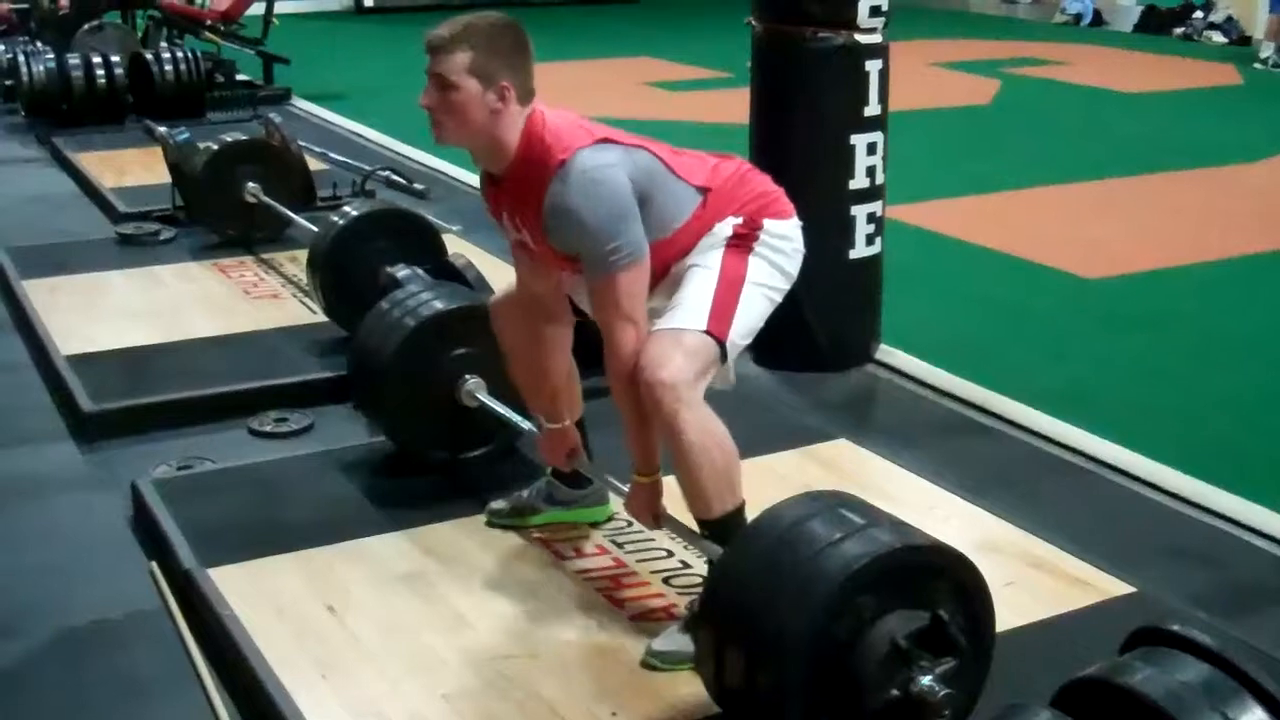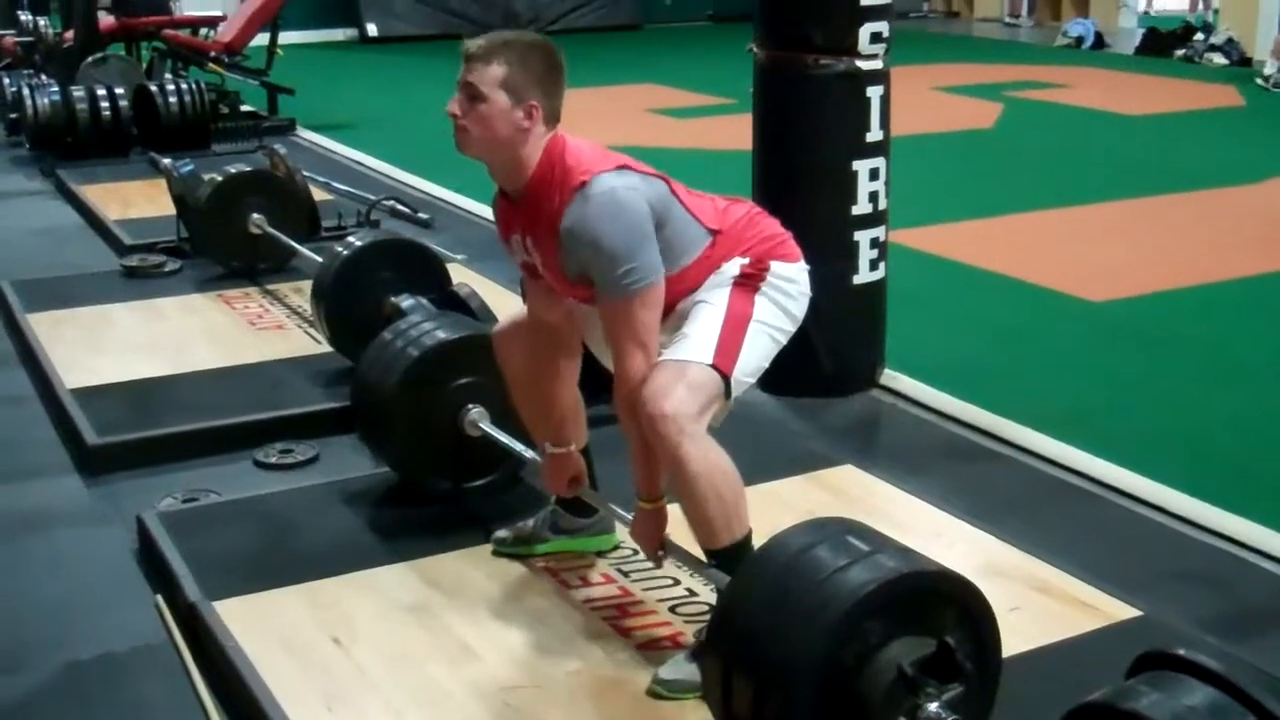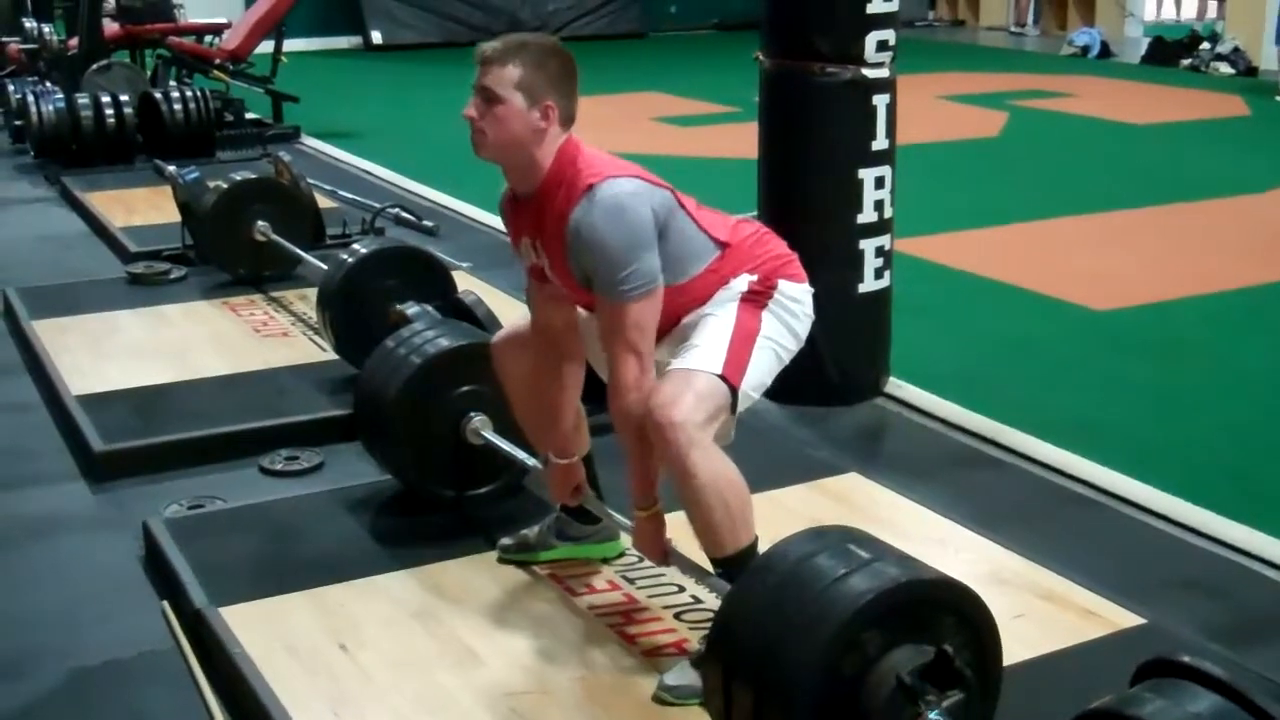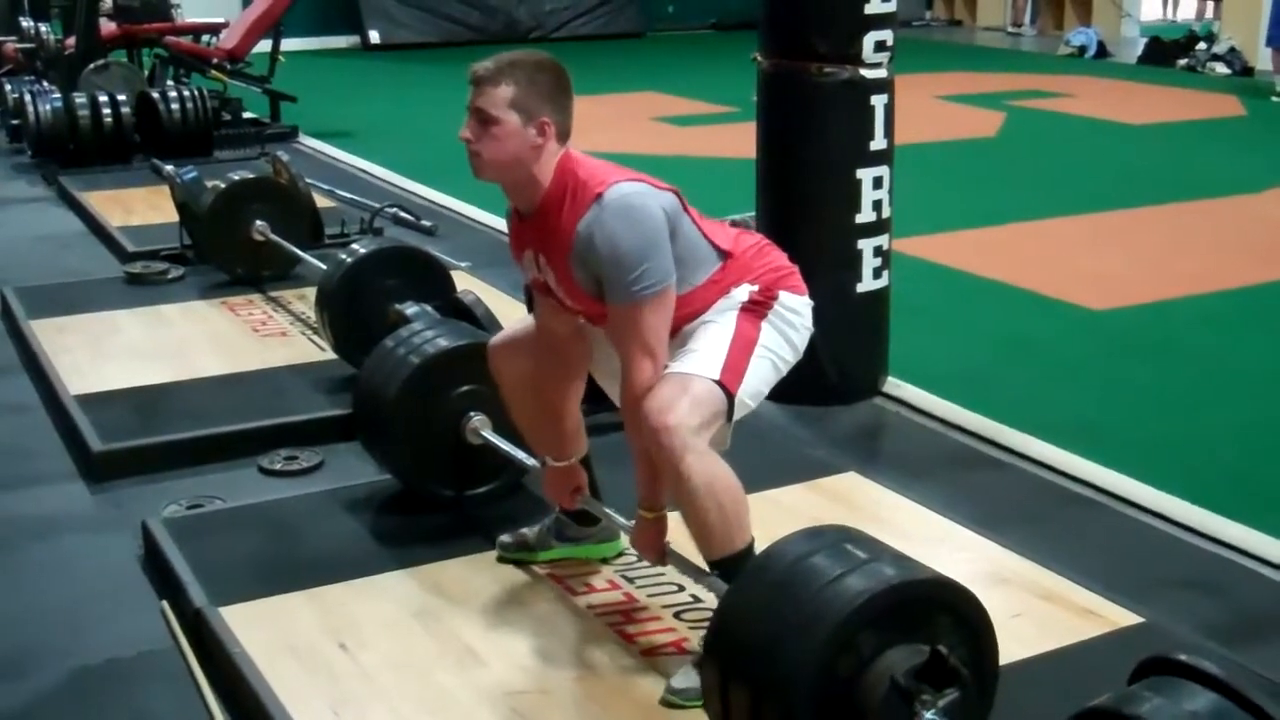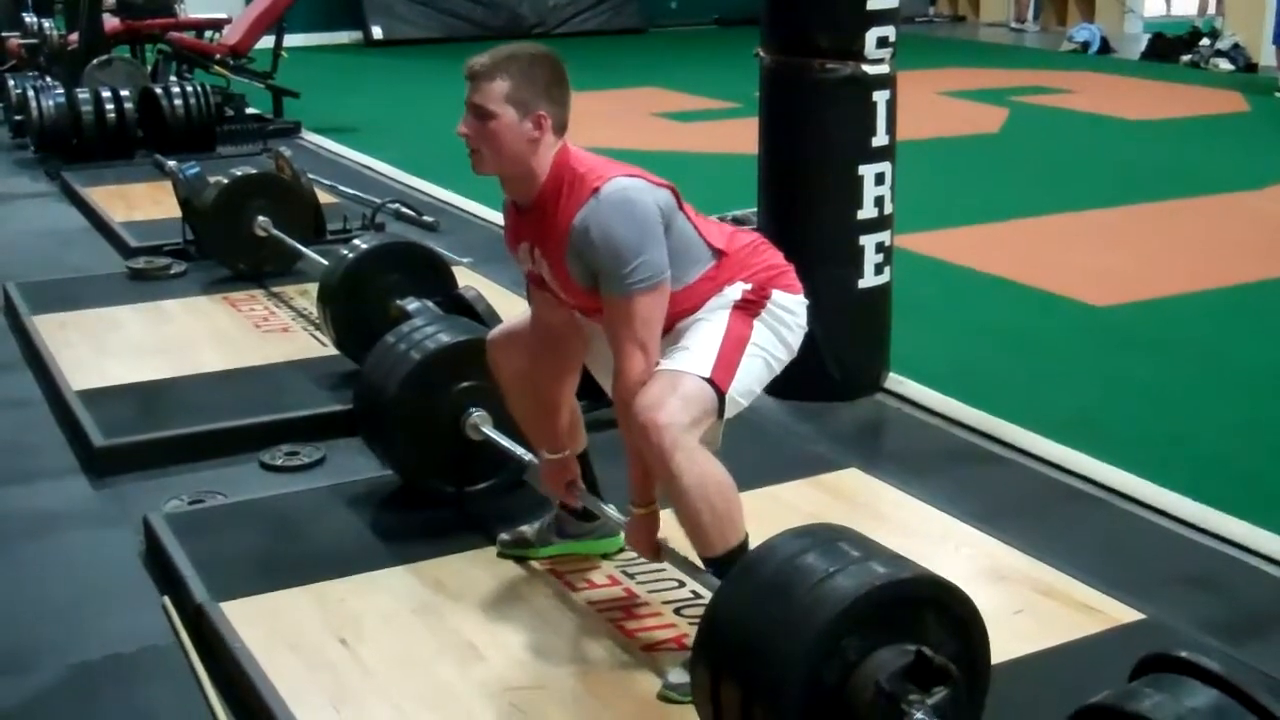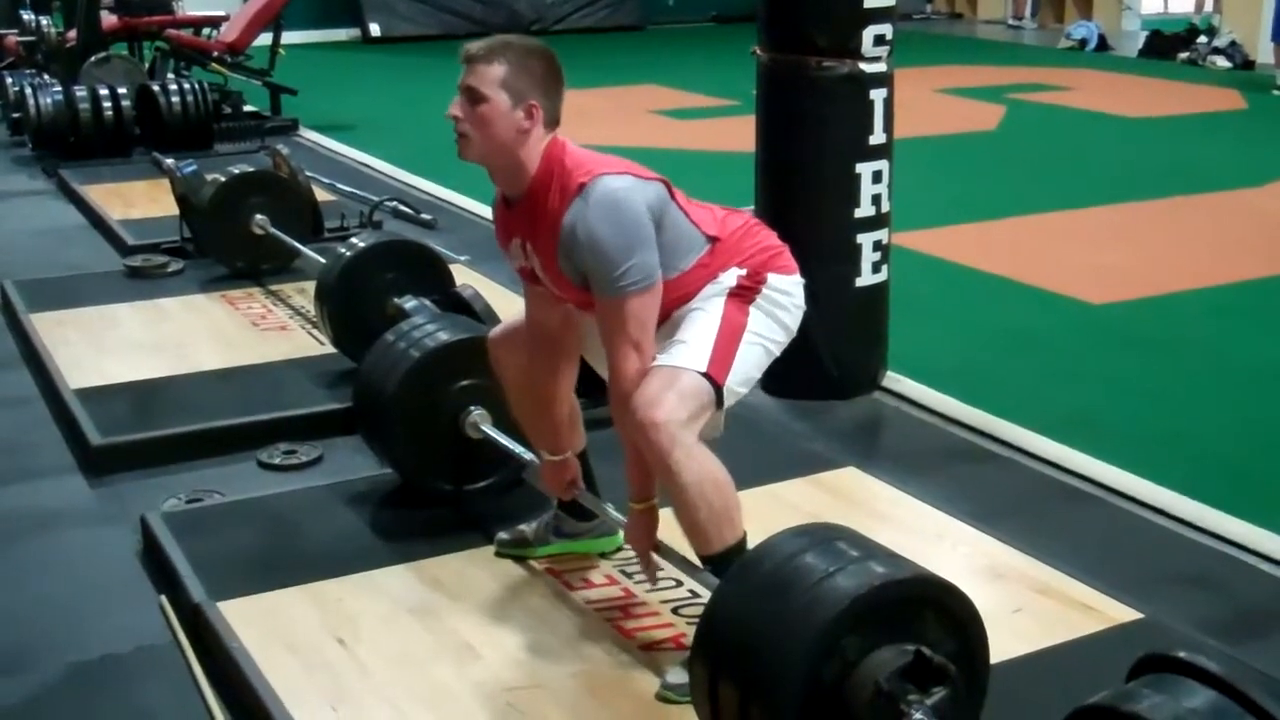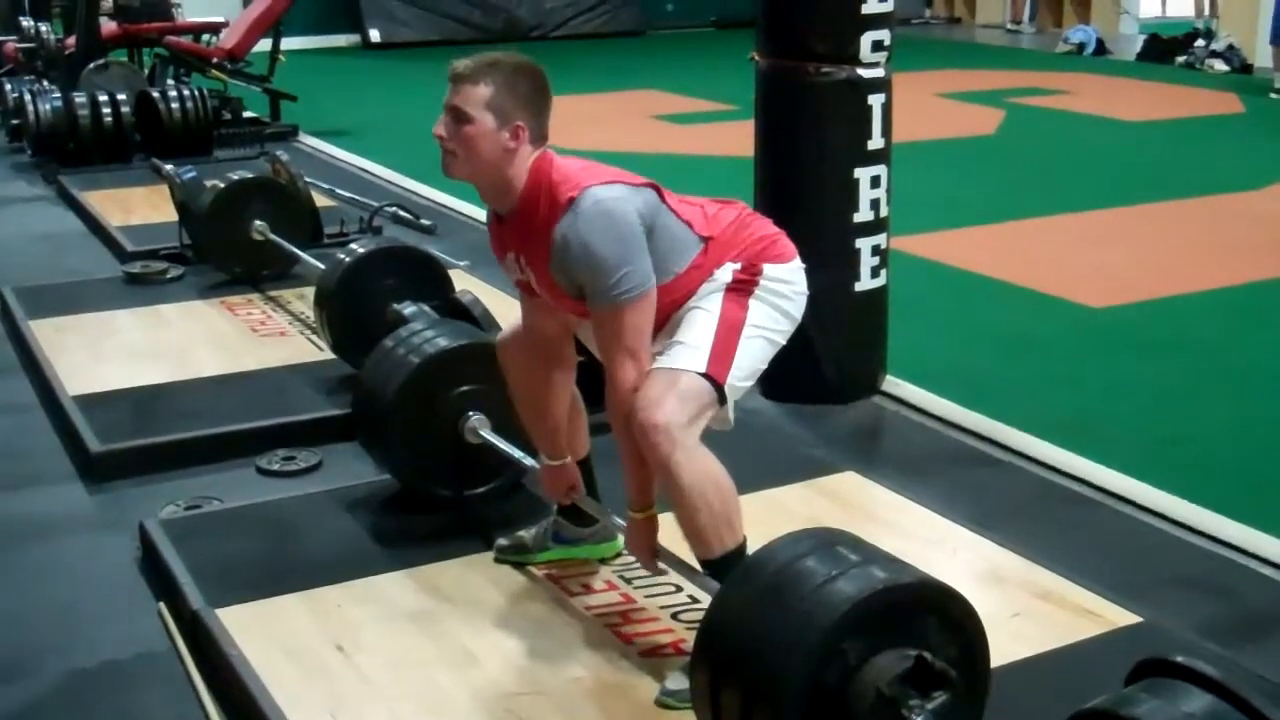
dt=0.7s
person 1, frame 1
left shoulder: (581, 179)
right shoulder: (502, 170)
left elbow: (625, 339)
right elbow: (542, 299)
left wrist: (645, 476)
right wrist: (555, 424)
left hip: (746, 229)
right hip: (664, 238)
left knee: (664, 376)
right knee: (512, 313)
right ankle: (574, 485)
person 1, frame 2
left shoulder: (598, 203)
right shoulder: (515, 197)
left elbow: (634, 365)
right elbow: (554, 326)
left wrist: (649, 502)
right wrist: (560, 448)
left hip: (753, 271)
right hip: (668, 279)
left knee: (667, 408)
right knee: (515, 340)
right ankle: (578, 513)
person 1, frame 3
left shoulder: (604, 207)
right shoulder: (523, 200)
left elbow: (630, 372)
right elbow: (556, 331)
left wrist: (646, 510)
right wrist: (562, 456)
left hip: (756, 290)
right hip: (673, 300)
left knee: (675, 418)
right knee: (515, 350)
right ankle: (582, 522)
person 1, frame 4
left shoulder: (615, 212)
right shoulder: (527, 213)
left elbow: (642, 372)
right elbow: (559, 338)
left wrist: (651, 512)
right wrist: (561, 460)
left hip: (754, 301)
right hip: (665, 308)
left knee: (670, 422)
right knee: (512, 353)
right ankle: (583, 524)
person 1, frame 5
left shoulder: (611, 206)
right shoulder: (523, 205)
left elbow: (634, 367)
right elbow: (554, 331)
left wrist: (643, 506)
right wrist: (555, 454)
left hip: (750, 298)
right hip: (659, 306)
left knee: (661, 420)
right knee: (509, 348)
right ankle: (583, 519)
person 1, frame 6
left shoulder: (599, 204)
right shoulder: (513, 201)
left elbow: (629, 367)
right elbow: (550, 330)
left wrist: (641, 505)
right wrist: (557, 454)
left hip: (746, 283)
right hip: (666, 292)
left knee: (659, 418)
right knee: (509, 347)
right ankle: (580, 518)
person 1, frame 7
left shoulder: (590, 214)
right shoulder: (507, 213)
left elbow: (627, 373)
right elbow: (549, 339)
left wrist: (642, 510)
right wrist: (556, 459)
left hip: (749, 276)
right hip: (671, 284)
left knee: (661, 419)
right knee: (517, 350)
right ankle: (581, 522)
